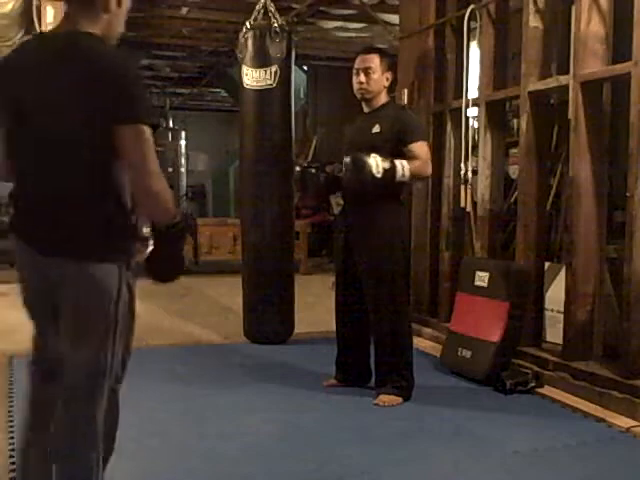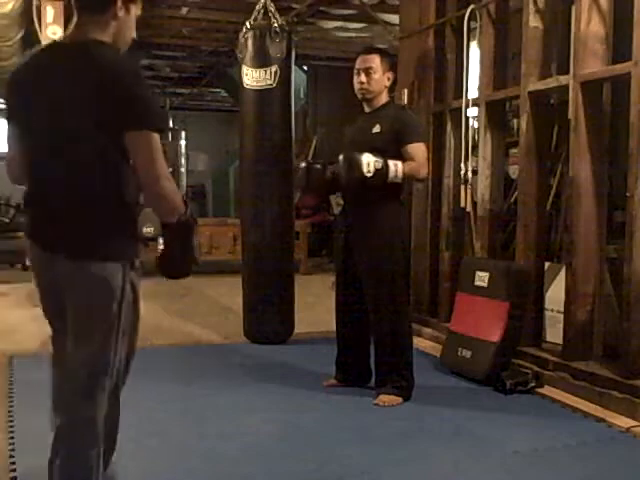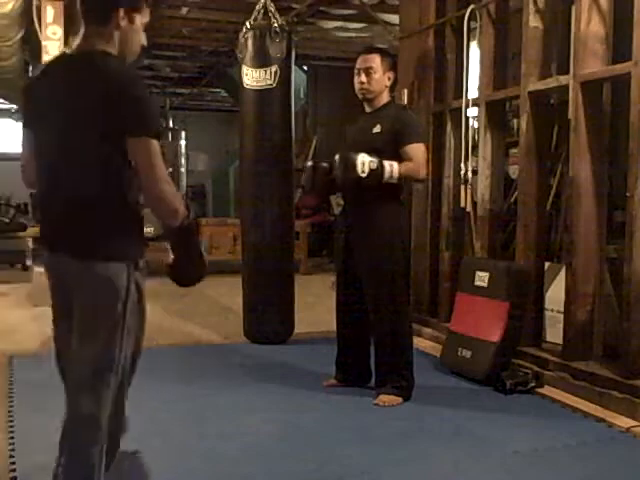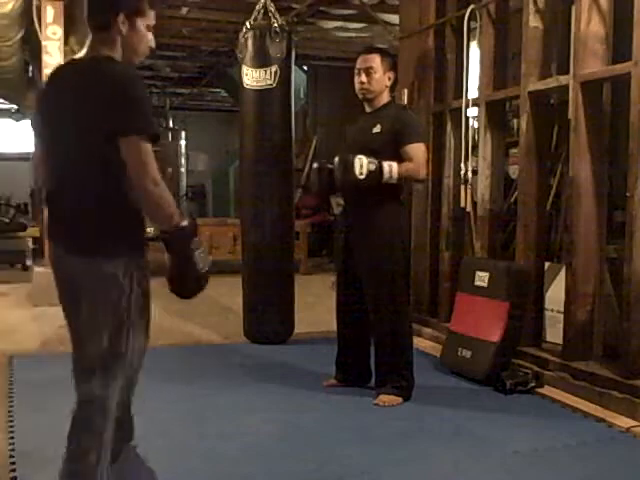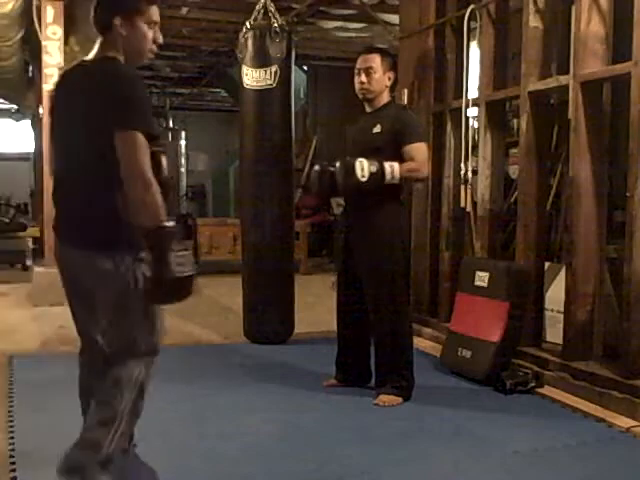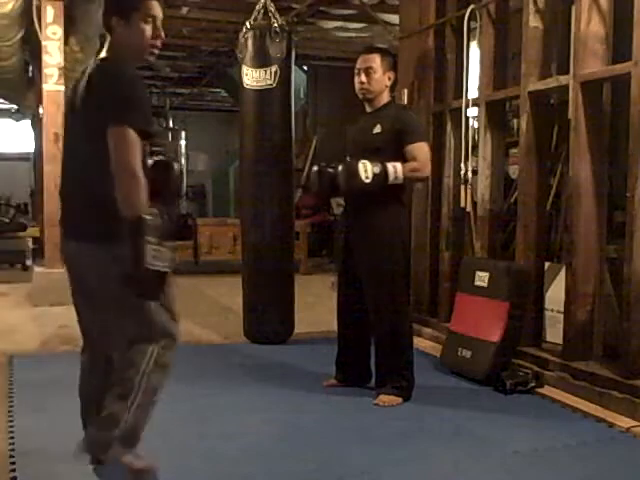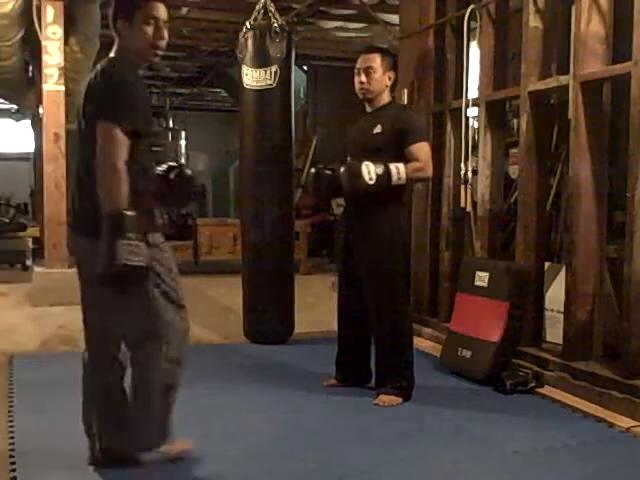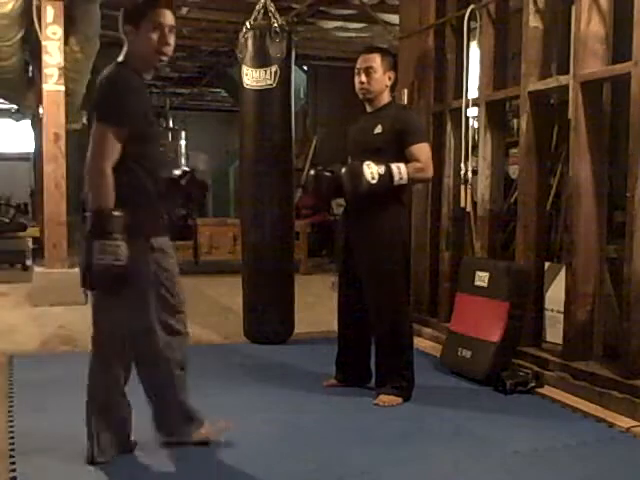
dt=0.1s
person 1, frame 1
right shoulder: (114, 70)
right elbow: (144, 179)
right wrist: (171, 229)
right hip: (95, 250)
left knee: (50, 365)
right knee: (91, 382)
person 1, frame 2
left shoulder: (26, 72)
right shoulder: (122, 77)
left elbow: (16, 170)
right elbow: (154, 178)
right wrist: (180, 227)
left hip: (46, 244)
right hip: (102, 251)
left knee: (70, 363)
right knee: (95, 375)
person 1, frame 3
left shoulder: (41, 82)
right shoulder: (123, 85)
left elbow: (30, 174)
right elbow: (154, 184)
right wrist: (185, 232)
left hip: (57, 245)
right hip: (107, 251)
left knee: (78, 361)
right knee: (102, 374)
person 1, frame 4
left shoulder: (54, 85)
right shoulder: (122, 86)
left elbow: (43, 172)
right elbow: (146, 184)
right wrist: (183, 242)
left hip: (65, 244)
right hip: (112, 249)
left knee: (92, 352)
right knee: (111, 369)
person 1, frame 5
left shoulder: (68, 84)
right shoulder: (124, 84)
right elbow: (138, 178)
left hip: (71, 239)
right hip: (114, 244)
left knee: (98, 349)
right knee: (135, 353)
person 1, frame 6
left shoulder: (90, 79)
right shoulder: (125, 83)
right elbow: (126, 168)
left wrist: (147, 182)
right wrist: (141, 239)
left hip: (80, 234)
right hip: (112, 239)
left knee: (100, 342)
right knee: (152, 334)
left ankle: (102, 438)
right ankle: (114, 440)
person 1, frame 7
left shoulder: (101, 79)
right shoulder: (123, 83)
right elbow: (111, 165)
right wrist: (122, 232)
left hip: (89, 232)
right hip: (116, 233)
left knee: (103, 342)
right knee: (162, 330)
left ankle: (106, 442)
right ankle: (147, 438)
person 1, frame 8
left shoulder: (121, 84)
right shoulder: (124, 86)
right elbow: (100, 165)
left wrist: (170, 183)
right wrist: (105, 232)
left hip: (120, 234)
right hip: (136, 236)
left knee: (113, 342)
right knee: (162, 333)
left ankle: (106, 440)
right ankle: (179, 424)
person 2, frame 1
left shoulder: (401, 118)
right shoulder: (354, 126)
left elbow: (424, 166)
left wrist: (386, 168)
left hip: (384, 219)
right hip: (352, 218)
left knee: (388, 303)
right knee: (349, 300)
left ankle: (396, 382)
right ankle: (351, 370)
person 2, frame 2
left shoulder: (401, 119)
right shoulder: (354, 126)
left elbow: (420, 168)
left wrist: (379, 168)
right wrist: (333, 178)
left hip: (385, 219)
right hip: (352, 217)
left knee: (388, 303)
right knee: (349, 299)
left ankle: (396, 382)
right ankle: (351, 371)
person 2, frame 3
left shoulder: (401, 119)
right shoulder: (356, 125)
left elbow: (418, 169)
left wrist: (375, 168)
right wrist: (333, 176)
left hip: (385, 220)
right hip: (352, 218)
left knee: (388, 303)
right knee: (349, 300)
left ankle: (396, 382)
right ankle: (351, 370)
person 2, frame 4
left shoulder: (402, 119)
right shoulder: (356, 126)
left elbow: (418, 169)
left wrist: (374, 169)
right wrist: (336, 177)
left hip: (386, 221)
right hip: (354, 218)
left knee: (389, 303)
right knee: (350, 300)
left ankle: (397, 383)
right ankle: (351, 371)
person 2, frame 5
left shoulder: (402, 119)
right shoulder: (357, 126)
left elbow: (421, 168)
left wrist: (375, 171)
right wrist: (336, 179)
left hip: (386, 221)
right hip: (354, 218)
left knee: (389, 303)
right knee: (350, 300)
left ankle: (396, 382)
right ankle: (352, 371)
person 2, frame 6
left shoulder: (402, 119)
right shoulder: (356, 126)
left elbow: (423, 168)
left wrist: (379, 172)
right wrist: (335, 180)
left hip: (386, 221)
right hip: (354, 219)
left knee: (389, 303)
right knee: (351, 301)
left ankle: (396, 383)
right ankle: (351, 371)
person 2, frame 7
left shoulder: (403, 119)
right shoulder: (357, 126)
left elbow: (424, 168)
left wrist: (382, 173)
right wrist: (335, 181)
left hip: (387, 221)
right hip: (354, 219)
left knee: (389, 303)
right knee: (351, 300)
left ankle: (396, 382)
right ankle: (351, 371)
person 2, frame 8
left shoulder: (403, 119)
right shoulder: (357, 125)
left elbow: (425, 168)
left wrist: (385, 172)
right wrist: (334, 182)
left hip: (387, 221)
right hip: (355, 219)
left knee: (389, 303)
right knee: (351, 300)
left ankle: (397, 383)
right ankle: (351, 371)
